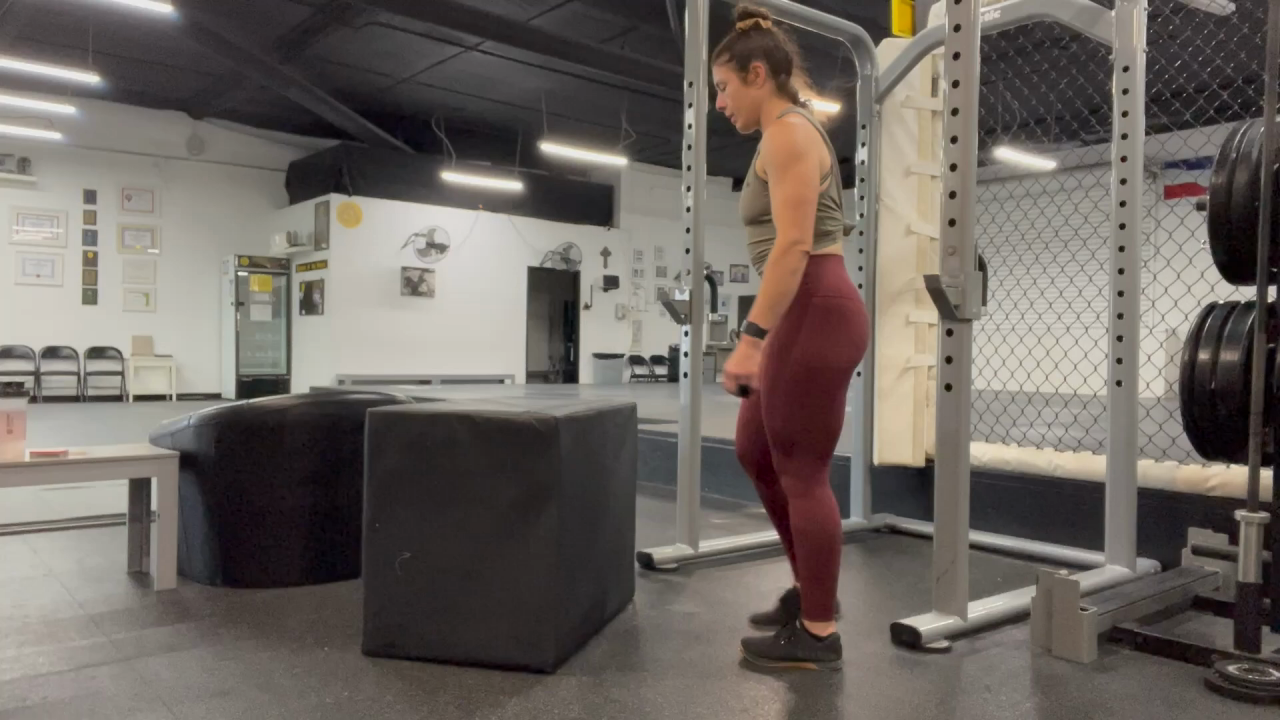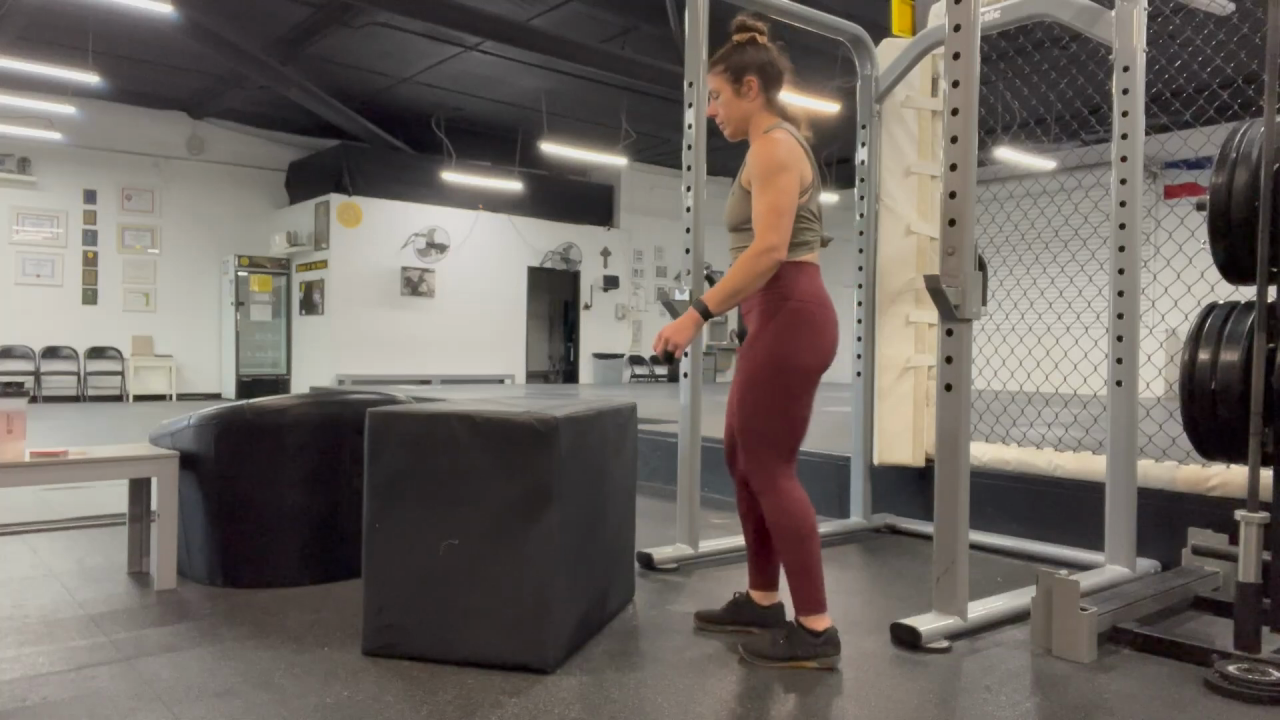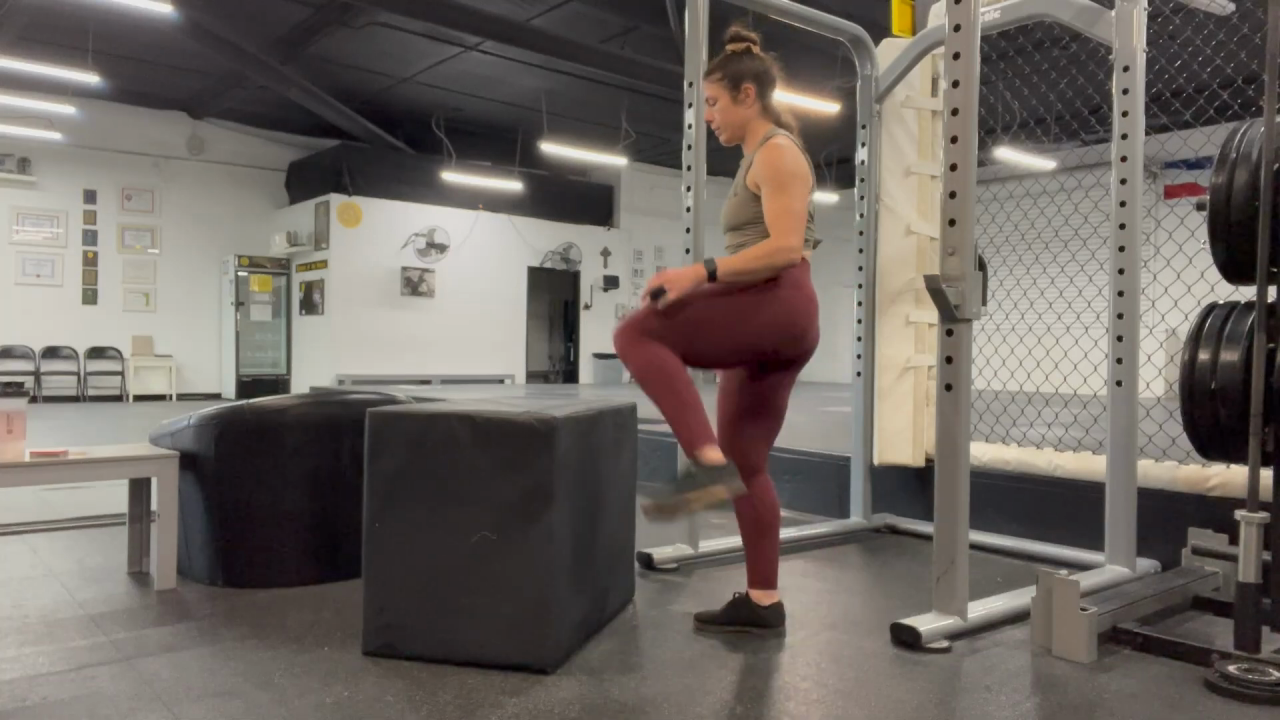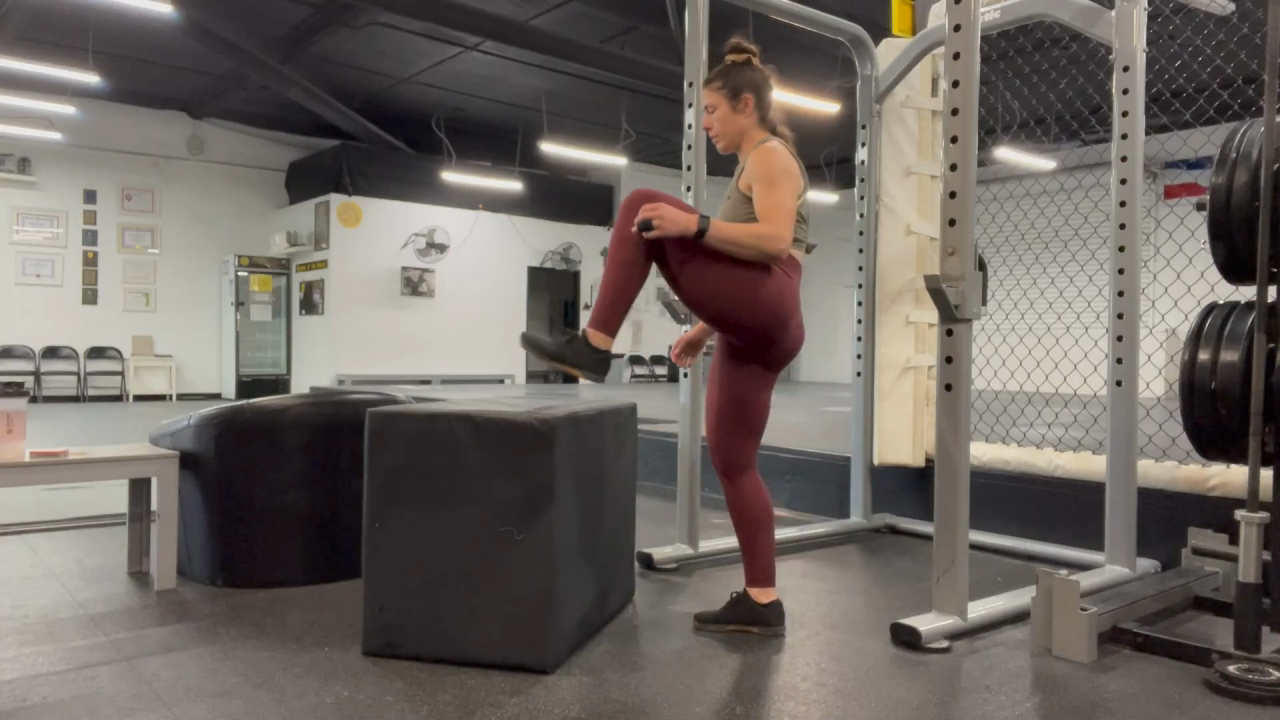
dt=0.3s
person 1, frame 1
left shoulder: (788, 135)
right shoulder: (793, 135)
left elbow: (794, 246)
left wrist: (752, 336)
left hip: (816, 318)
right hip: (806, 318)
left knee: (800, 476)
right knee: (756, 455)
left ankle: (818, 633)
right ankle: (806, 590)
person 1, frame 2
left shoulder: (772, 147)
right shoulder: (778, 147)
left elbow: (767, 251)
left wrist: (697, 314)
left hip: (788, 320)
right hip: (784, 320)
left knee: (768, 474)
right knee: (743, 464)
left ankle: (813, 630)
right ankle: (761, 602)
person 1, frame 3
left shoulder: (777, 152)
right shoulder: (761, 159)
left elbow: (786, 249)
left wrist: (702, 276)
right wrist: (724, 321)
left hip: (779, 311)
right hip: (775, 327)
left knee: (636, 338)
right knee: (745, 463)
left ankle: (708, 465)
right ankle: (762, 601)
person 1, frame 4
left shoulder: (770, 156)
right shoulder: (756, 163)
left elbow: (776, 242)
left wrist: (693, 226)
right wrist: (703, 329)
left hip: (765, 310)
right hip: (760, 328)
left knee: (642, 208)
right knee: (733, 463)
left ankle: (592, 346)
right ankle: (762, 601)
